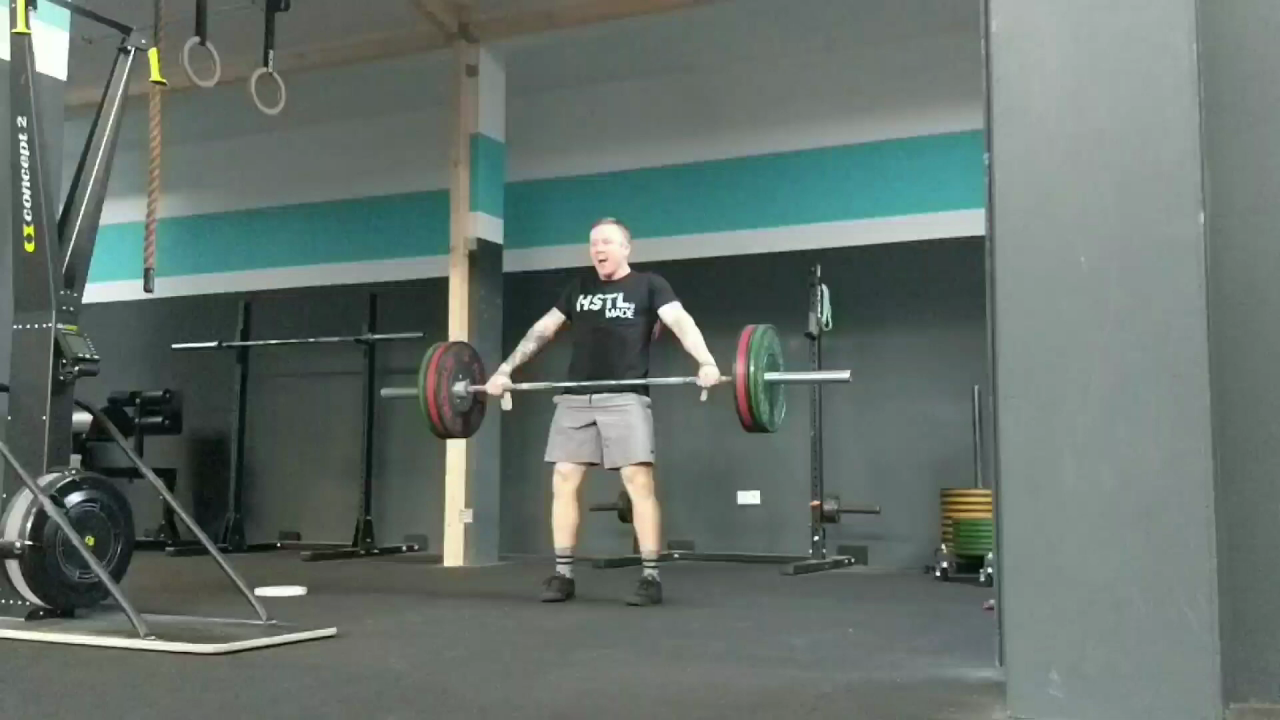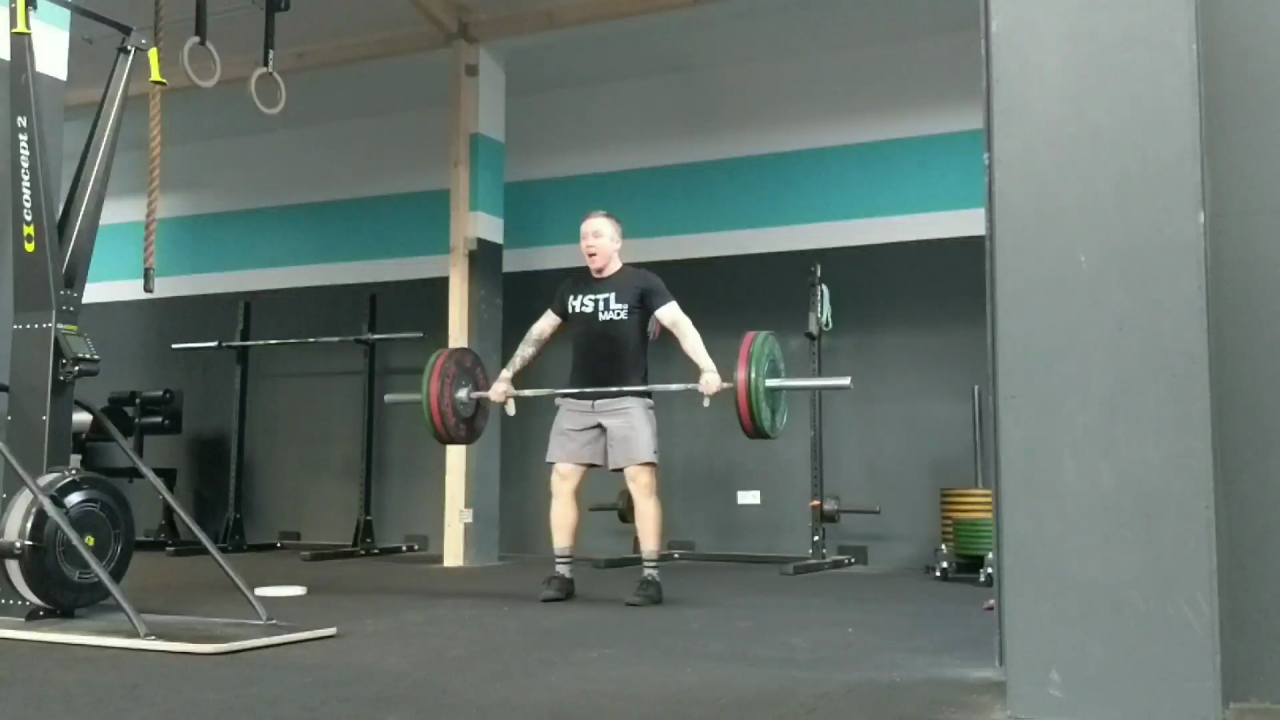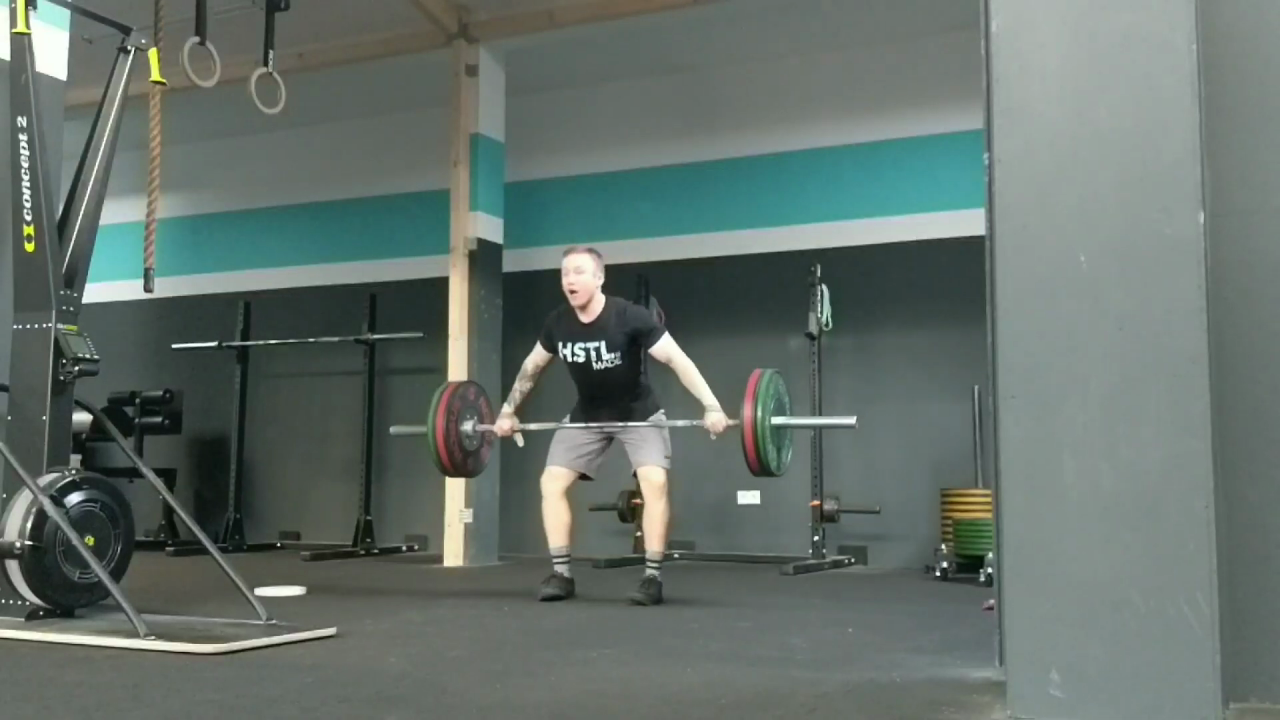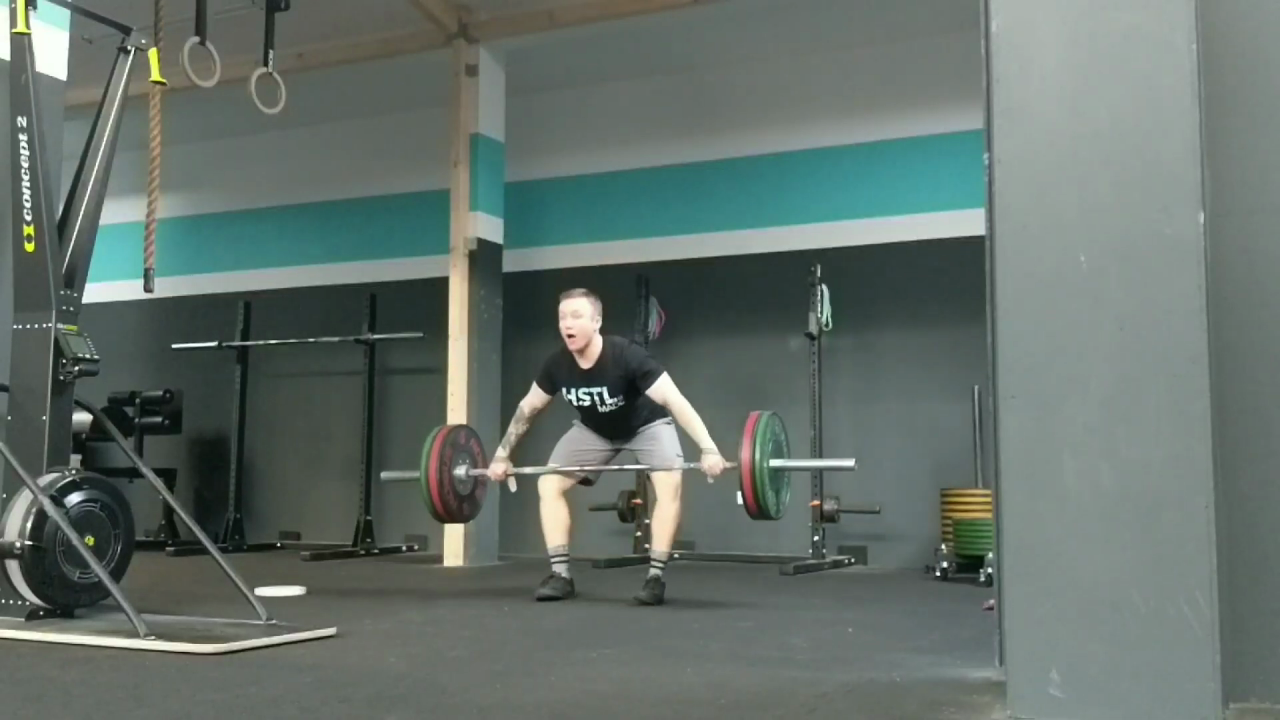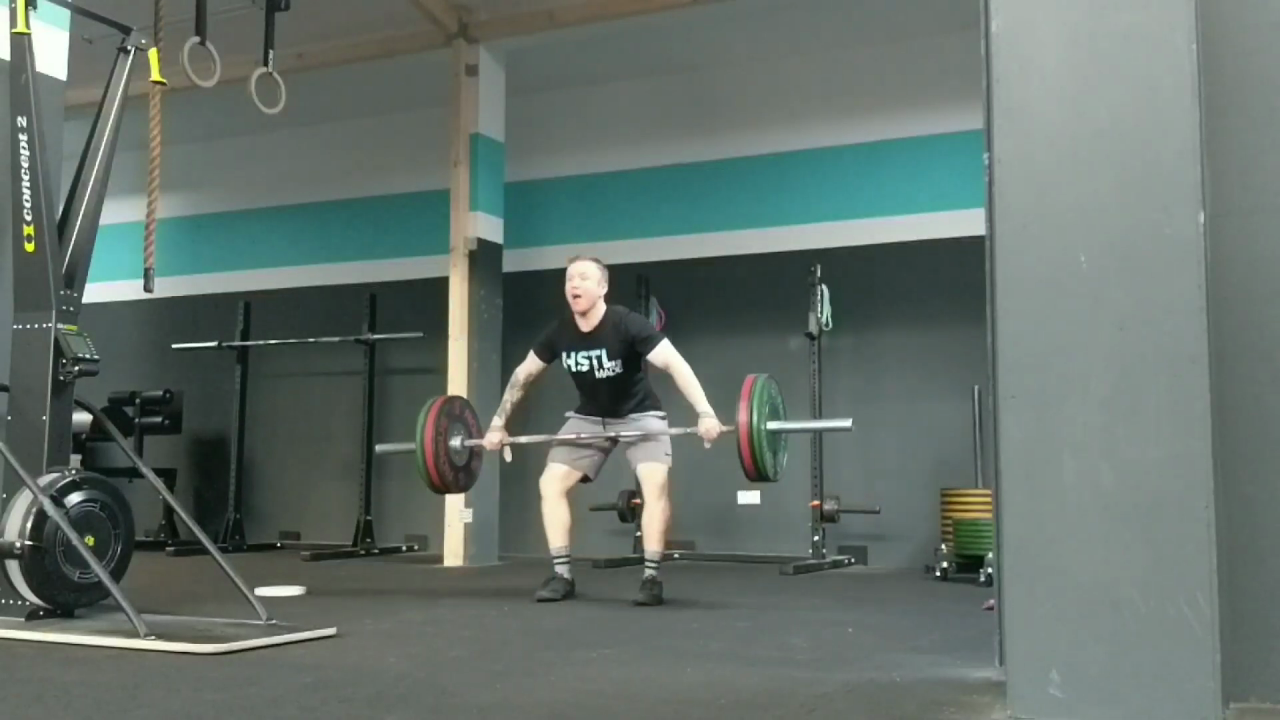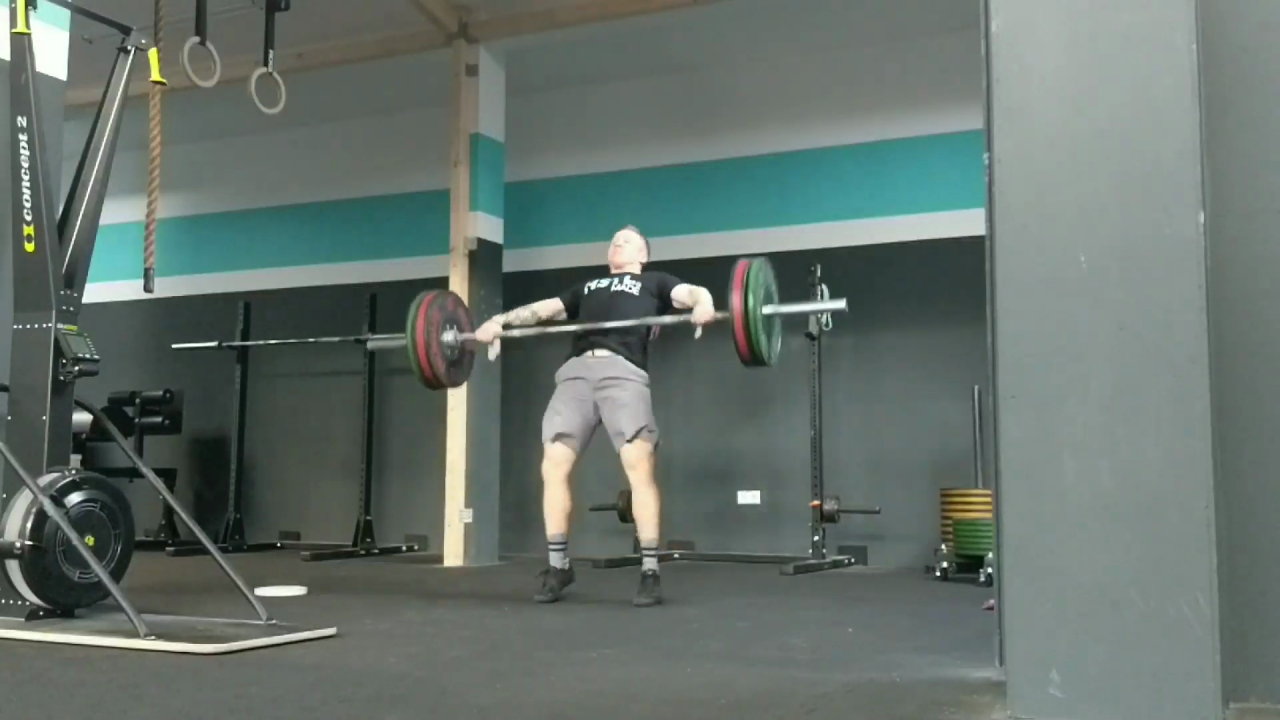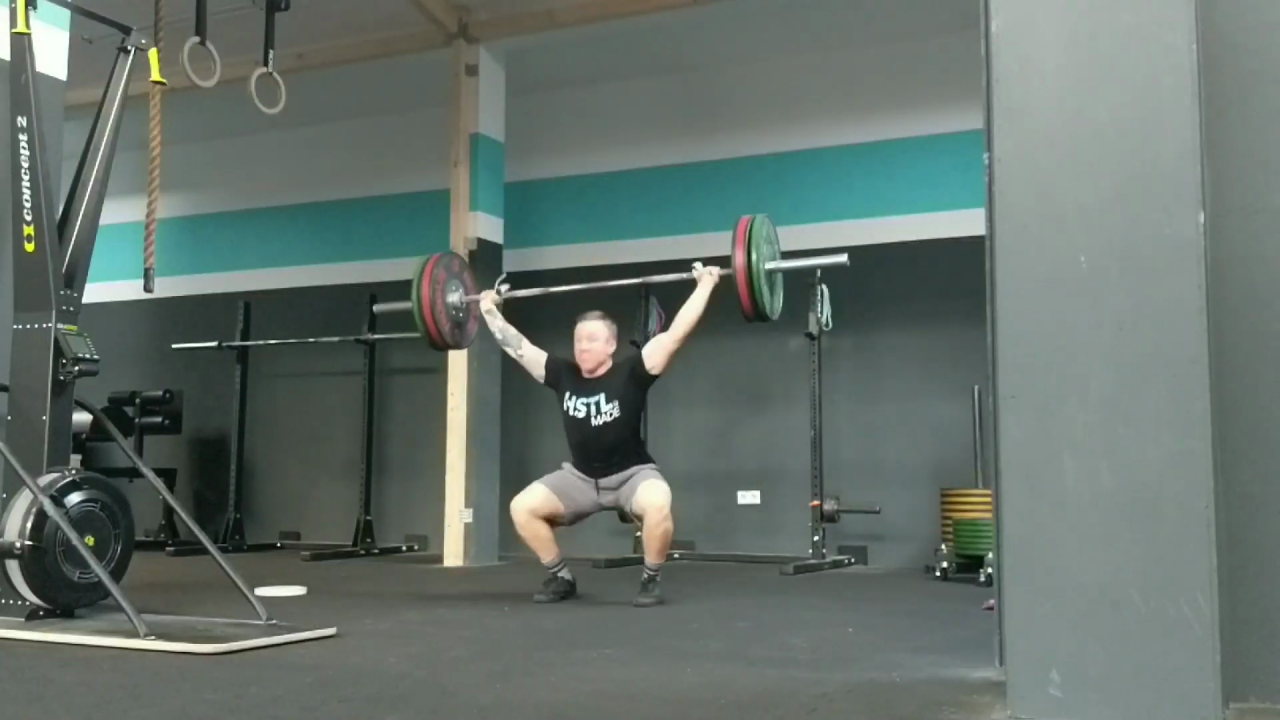
dt=0.3s
person 1, frame 1
left shoulder: (649, 285)
right shoulder: (578, 288)
left elbow: (681, 322)
right elbow: (542, 329)
left wrist: (706, 363)
right wrist: (505, 370)
left hip: (625, 398)
right hip: (575, 398)
left knee: (638, 482)
right knee: (563, 482)
left ankle: (650, 578)
right ankle: (563, 575)
person 1, frame 2
left shoulder: (642, 282)
right shoulder: (572, 286)
left elbow: (678, 322)
right elbow: (539, 332)
left wrist: (707, 368)
right wrist: (506, 375)
left hip: (627, 399)
right hip: (577, 400)
left knee: (641, 482)
right knee: (562, 481)
left ankle: (650, 577)
right ankle: (562, 574)
person 1, frame 3
left shoulder: (629, 317)
right shoulder: (558, 323)
left elbow: (677, 360)
right elbow: (532, 366)
left wrist: (711, 407)
right wrist: (508, 410)
left hip: (638, 415)
right hip: (586, 417)
left knee: (654, 483)
right knee: (551, 483)
left ankle: (652, 577)
right ankle: (561, 574)
person 1, frame 4
left shoulder: (627, 356)
right shoulder: (558, 364)
left elbow: (674, 401)
right elbow: (528, 407)
left wrist: (708, 450)
right wrist: (503, 454)
left hip: (646, 426)
right hip: (593, 430)
left knee: (669, 484)
right knee: (548, 485)
left ankle: (655, 578)
right ankle: (560, 575)
person 1, frame 5
left shoulder: (628, 325)
right shoulder: (559, 331)
left elbow: (675, 365)
right elbow: (523, 375)
left wrist: (704, 413)
right wrist: (500, 421)
left hip: (639, 416)
right hip: (589, 417)
left knee: (656, 484)
right knee: (552, 484)
left ankle: (651, 578)
right ankle: (561, 576)
person 1, frame 6
left shoulder: (654, 283)
right shoulder: (587, 286)
left elbow: (692, 295)
right elbow: (540, 310)
left wrist: (704, 304)
right wrist: (500, 321)
left hip: (623, 377)
right hip: (575, 375)
left knee: (639, 469)
right knee: (554, 470)
left ankle: (650, 572)
right ankle: (558, 567)
person 1, frame 7
left shoulder: (630, 375)
right shoulder: (562, 375)
left elbow: (675, 334)
right elbow: (519, 347)
left wrist: (705, 284)
right wrist: (489, 309)
left hip: (631, 475)
right hip: (581, 478)
left knee: (657, 505)
right knee: (523, 508)
left ankle: (650, 580)
right ankle: (561, 577)
